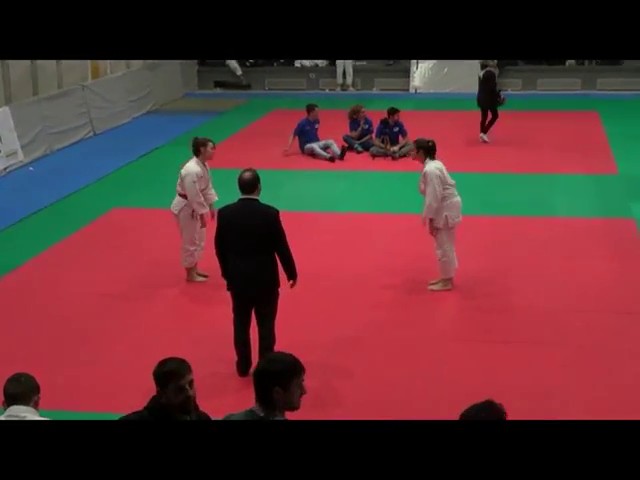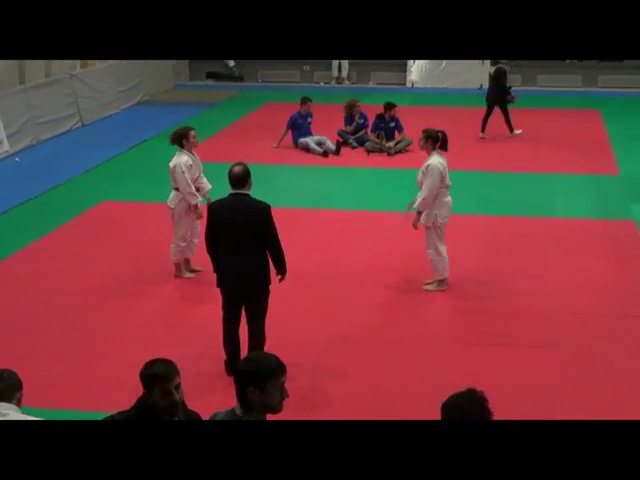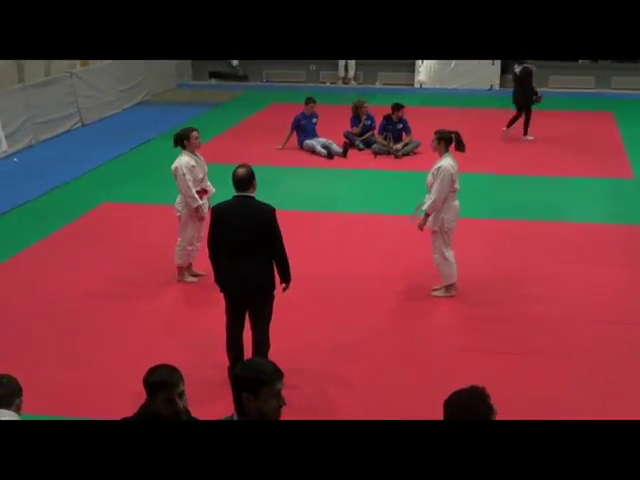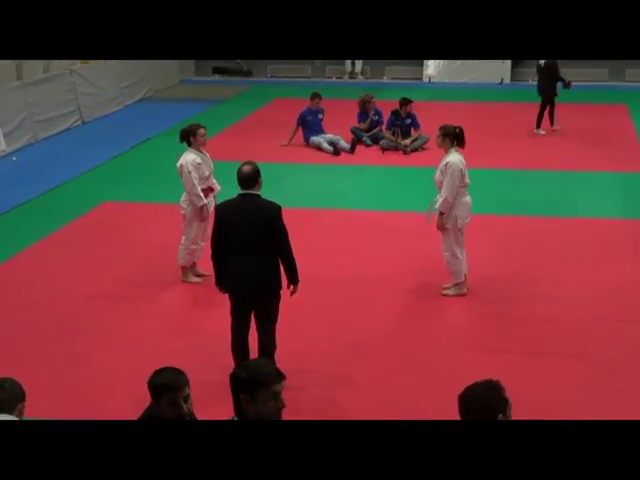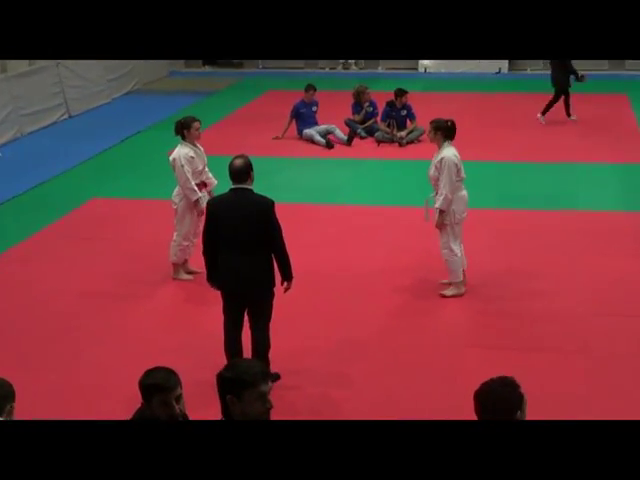
dt=0.2s
person 1, frame 1
left shoulder: (225, 213)
right shoulder: (269, 213)
left elbow: (220, 247)
right elbow: (281, 246)
left wrist: (226, 272)
right wrist: (291, 272)
left hip: (238, 277)
right hip: (265, 278)
left knee: (240, 322)
right knee: (266, 323)
left ankle: (243, 365)
person 1, frame 2
left shoulder: (215, 208)
right shoulder: (261, 208)
left elbow: (210, 243)
right elbow: (272, 242)
right wrist: (281, 268)
left hip: (228, 274)
right hip: (256, 275)
left knee: (230, 320)
right knee: (256, 321)
left ankle: (231, 364)
person 1, frame 3
left shoulder: (219, 211)
right shoulder: (266, 212)
left elbow: (213, 248)
right elbow: (277, 247)
left wrist: (219, 275)
right wrist: (285, 275)
left hip: (231, 279)
right hip: (260, 280)
left knee: (234, 326)
right knee: (260, 327)
left ankle: (235, 369)
person 1, frame 4
left shoulder: (223, 209)
right shoulder: (272, 209)
left elbow: (217, 248)
right elbow: (283, 247)
left wrist: (220, 278)
right wrist: (293, 277)
left hip: (236, 279)
right hip: (266, 280)
left knee: (239, 327)
right knee: (266, 328)
person 1, frame 5
left shoulder: (215, 205)
right shoulder: (264, 205)
left elbow: (208, 244)
right elbow: (276, 243)
left wrist: (212, 273)
right wrist: (287, 273)
left hip: (228, 276)
right hip: (259, 277)
left knee: (232, 325)
right knee: (259, 326)
person 2, frame 1
left shoulder: (430, 170)
right shoulder: (433, 164)
left elbow: (433, 198)
left wrist: (431, 222)
right wrist: (430, 218)
left hip: (447, 209)
right hip: (448, 206)
left knee: (443, 246)
right knee: (445, 244)
left ankle: (447, 281)
right ankle: (447, 277)
person 2, frame 2
left shoulder: (434, 164)
right shoulder: (437, 158)
left elbow: (428, 192)
left wrist: (417, 214)
right wrist: (421, 211)
left hip: (436, 208)
right hip: (438, 205)
left knee: (434, 246)
right knee: (436, 244)
left ankle: (441, 282)
right ankle: (441, 277)
person 2, frame 3
left shoulder: (444, 166)
right shoulder: (447, 161)
left elbow: (437, 196)
left wrist: (425, 217)
right wrist: (429, 214)
left hip: (443, 211)
right hip: (446, 209)
left knee: (441, 250)
right knee: (444, 248)
left ankle: (450, 287)
right ankle: (449, 283)
person 2, frame 4
left shoulder: (452, 162)
right shoulder: (452, 156)
left elbow: (448, 193)
left wrist: (440, 216)
right wrist: (443, 214)
left hip: (455, 208)
right hip: (456, 206)
left knee: (451, 248)
right knee: (456, 246)
left ankle: (460, 285)
right ankle: (460, 281)
person 2, frame 5
left shoulder: (447, 157)
right shoulder: (444, 150)
left elbow: (447, 189)
left wrist: (440, 215)
right wrist: (441, 211)
left hip: (452, 203)
right hip: (451, 201)
left knee: (449, 244)
right knee: (453, 240)
left ankle: (457, 285)
right ankle: (460, 276)
person 3, frame 1
left shoulder: (203, 165)
right shoulder: (192, 171)
left elbow: (207, 188)
right elbow: (194, 195)
left wrist: (211, 207)
right wrist: (202, 215)
left hip: (193, 205)
right hip: (185, 207)
left knee: (199, 239)
right knee: (190, 240)
left ankle: (194, 269)
right ankle: (190, 274)
person 3, frame 2
left shoulder: (191, 155)
right shoulder: (181, 161)
left elbow: (199, 177)
right elbow: (186, 186)
left wrist: (207, 196)
right wrist: (196, 206)
left hip: (189, 199)
right hip: (181, 201)
left knee: (193, 233)
right knee: (181, 236)
left ankle: (187, 264)
right ankle: (179, 270)
person 3, frame 3
left shoulder: (196, 157)
right shoulder: (183, 163)
right elbow: (187, 189)
left wrist: (206, 201)
right wrist: (198, 209)
left hip: (198, 200)
right hip: (189, 204)
left knee: (196, 237)
right knee: (187, 239)
left ankle: (189, 268)
right ankle: (181, 273)
person 3, frame 4
left shoulder: (202, 154)
right shoulder: (189, 160)
right elbow: (193, 187)
left wrist: (211, 199)
right wrist: (202, 207)
left hip: (205, 199)
right hip: (194, 203)
left knee: (201, 236)
right knee: (191, 237)
left ankle: (193, 268)
right ankle: (185, 273)
person 3, frame 5
left shoulder: (196, 147)
right shoulder: (181, 154)
left elbow: (204, 171)
right elbow: (186, 182)
left wrist: (209, 192)
right wrist: (197, 202)
left hip: (198, 194)
right hip: (186, 198)
left knee: (193, 233)
right knee: (183, 233)
left ankle: (185, 265)
right ankle: (177, 270)
